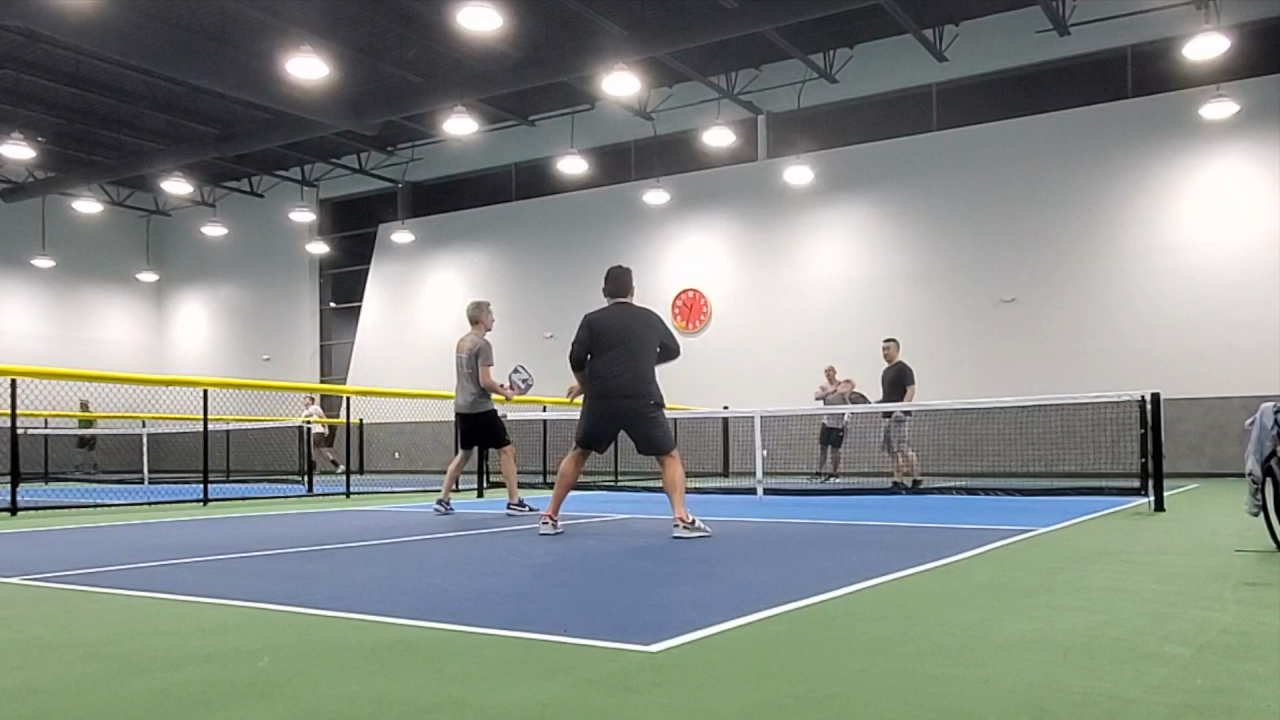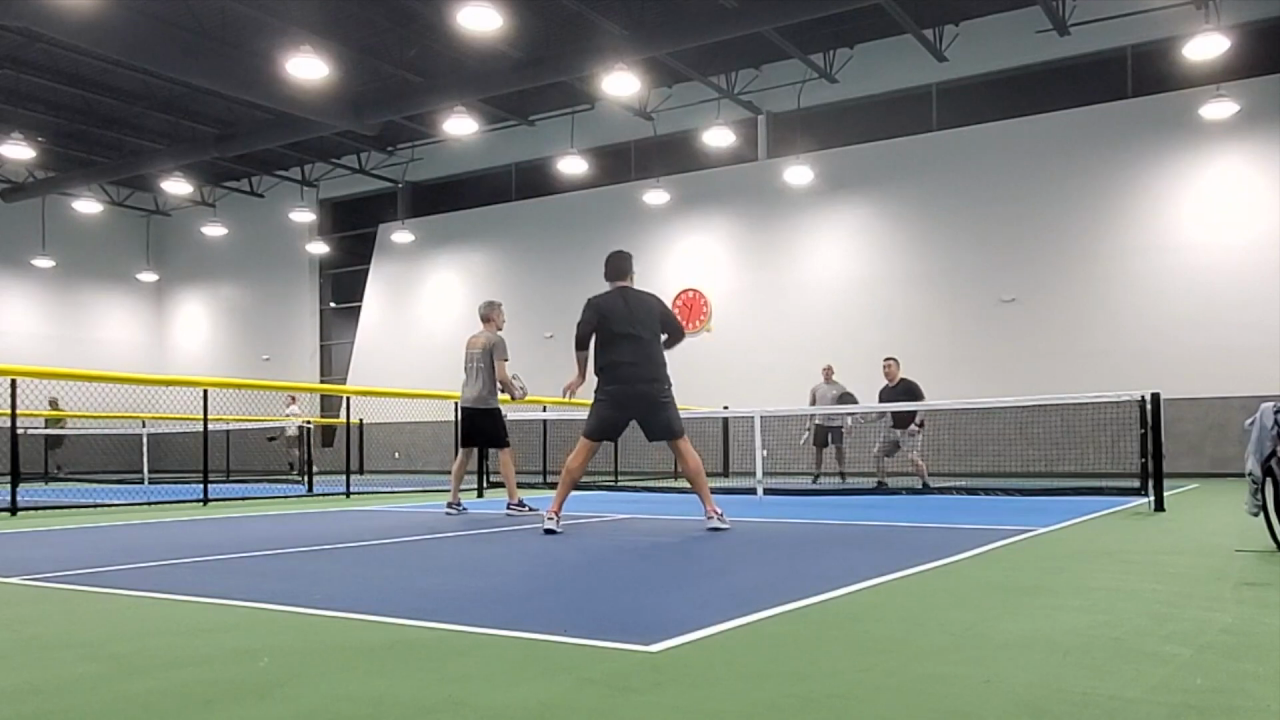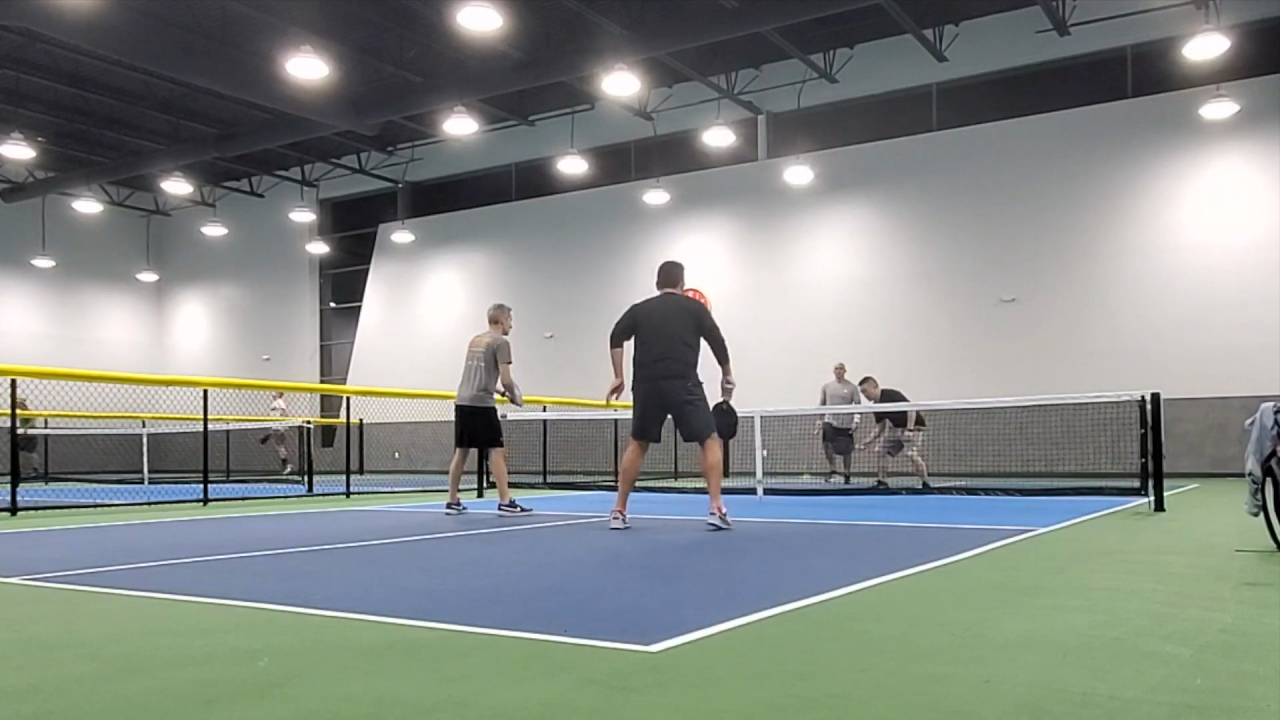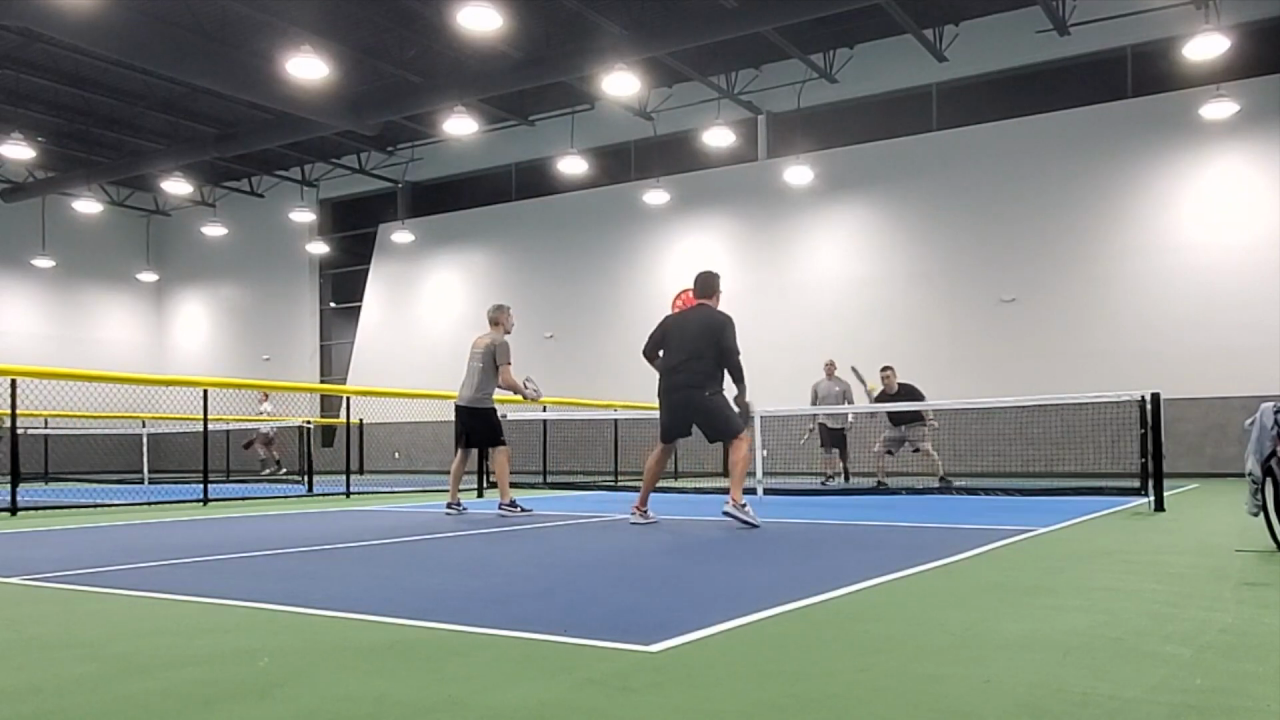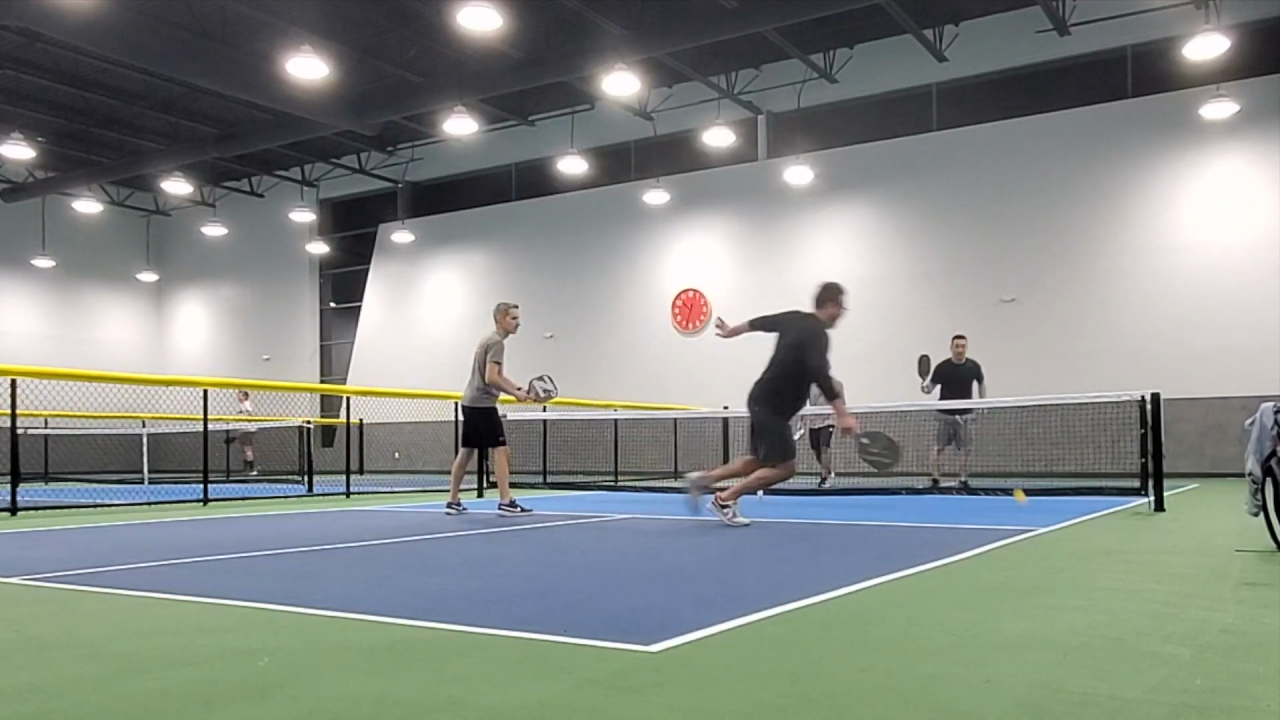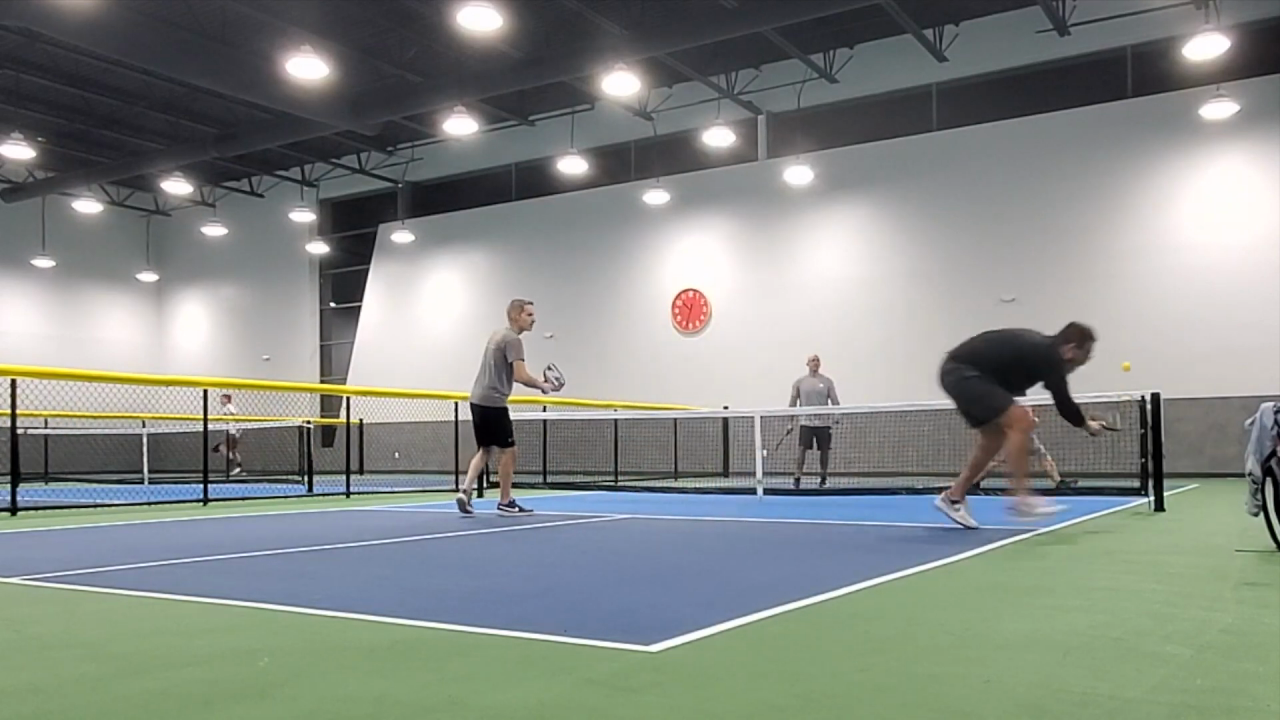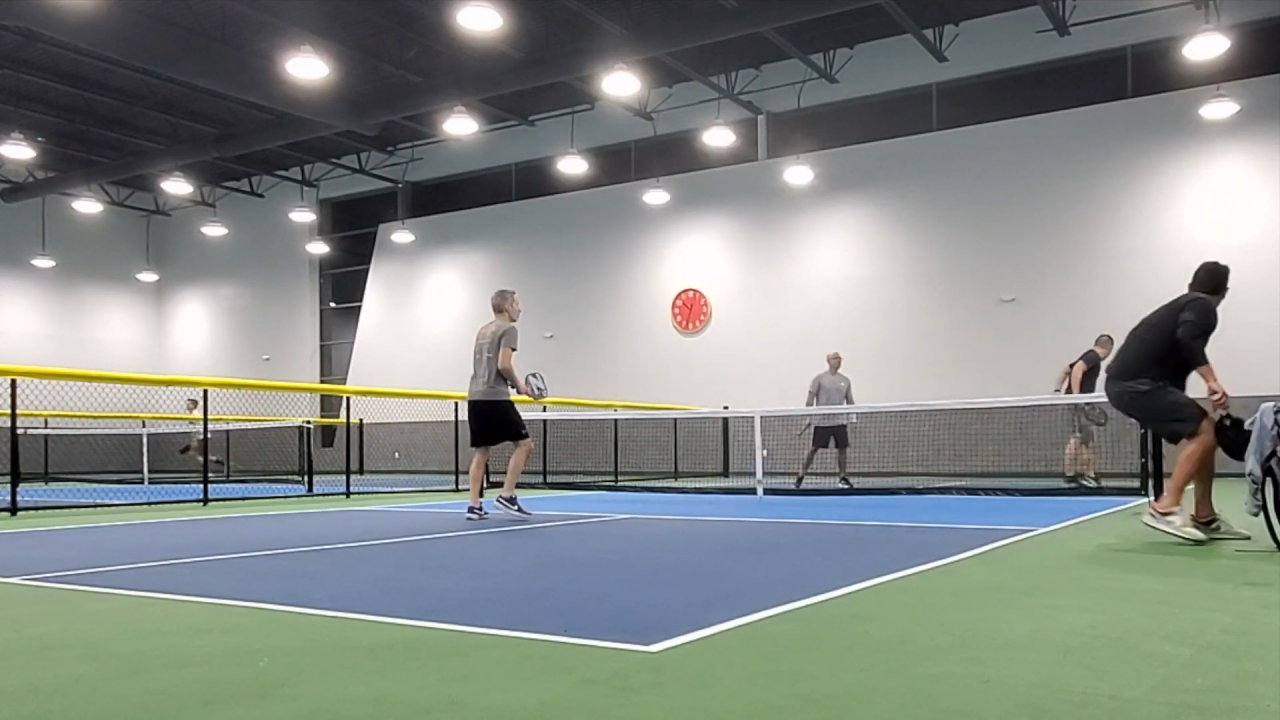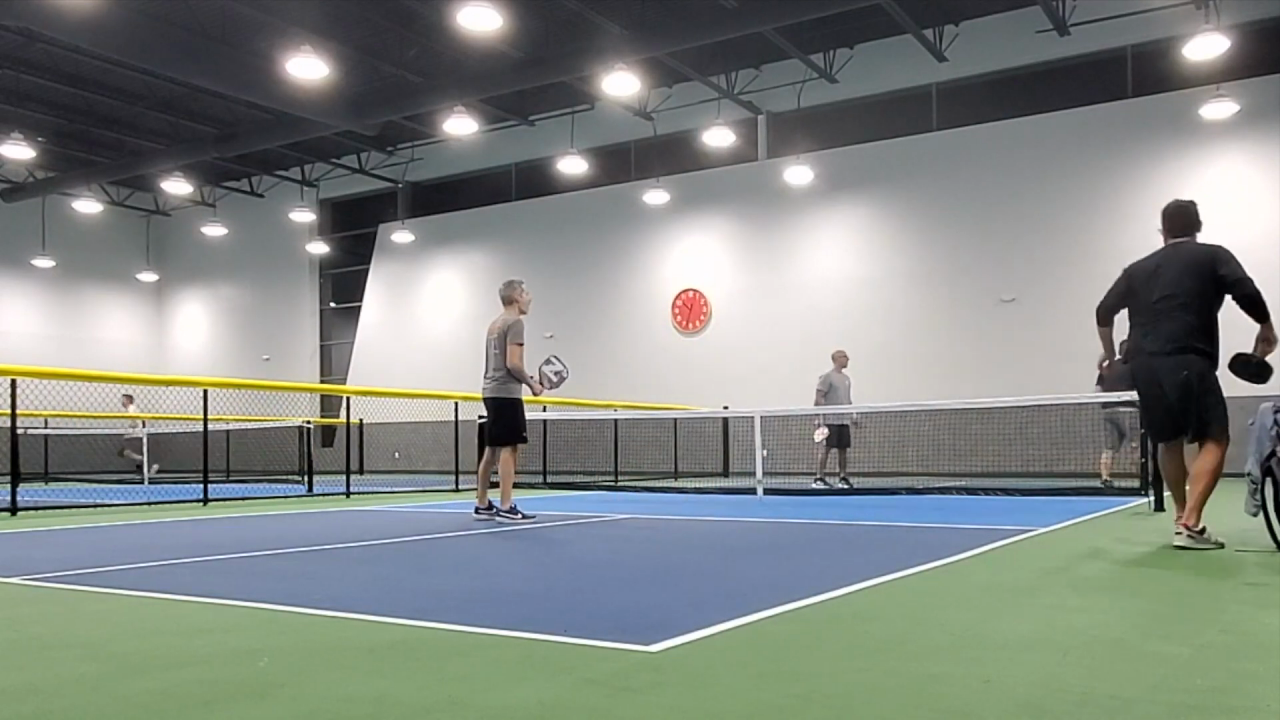
dt=0.5s
person 1, frame 1
left shoulder: (593, 320)
right shoulder: (650, 319)
left elbow: (577, 356)
right elbow: (672, 350)
left wrist: (581, 384)
left hip: (601, 401)
right hip: (643, 401)
left knee: (578, 454)
right knee: (670, 458)
left ankle: (550, 517)
right ankle: (681, 518)
person 1, frame 2
left shoulder: (597, 304)
right shoulder: (651, 302)
left elbow: (582, 336)
right elbow: (678, 333)
left wrist: (580, 375)
left hip: (613, 389)
right hip: (654, 386)
left knee: (585, 448)
right knee: (681, 445)
left ankle: (554, 513)
right ankle: (712, 511)
person 1, frame 3
left shoulder: (640, 309)
right shoulder: (694, 307)
left elbow: (617, 337)
right elbow: (716, 339)
left wrist: (618, 378)
right wrist: (727, 374)
left hip: (646, 385)
right hip: (682, 383)
left knee: (637, 445)
right knee: (710, 442)
left ankle: (619, 513)
right ankle: (715, 508)
person 1, frame 4
left shoulder: (673, 320)
right shoulder: (721, 320)
left elbow: (649, 351)
right elbow: (731, 358)
right wrist: (742, 392)
left hip: (671, 393)
right hip: (704, 391)
left knee: (665, 446)
right knee: (740, 439)
left ankle: (640, 508)
right ankle: (736, 500)
person 1, frame 5
left shoulder: (796, 319)
right shoulder: (816, 333)
left elbow: (758, 323)
right elbow: (821, 375)
left wrist: (731, 330)
right wrist: (842, 414)
left hip: (770, 402)
right hip: (769, 405)
left knee: (757, 463)
right knee: (784, 468)
left ankle: (702, 479)
right ankle: (724, 500)
person 1, frame 6
left shoulder: (1037, 346)
right shoulder: (1049, 357)
right elbow: (1065, 406)
right wrist: (1088, 425)
left hip: (960, 370)
right hip: (960, 372)
left knee: (994, 437)
right knee: (1022, 422)
left ankle: (954, 498)
right ankle: (1022, 496)
person 1, frame 7
left shoulder: (1175, 308)
right shoulder: (1201, 306)
right elbow: (1188, 337)
right wrist: (1212, 380)
left hip: (1126, 382)
right hip: (1137, 385)
left knee: (1200, 433)
right knee: (1205, 433)
left ankle: (1205, 519)
right ankle: (1164, 509)
person 1, frame 8
left shoulder: (1138, 268)
right shoulder: (1213, 256)
left elbow: (1105, 312)
right elbow: (1245, 291)
left wrist: (1110, 354)
right wrist: (1266, 329)
left hip: (1143, 364)
right hip: (1188, 361)
left knee: (1169, 441)
right knee: (1213, 440)
left ankle: (1184, 518)
right ankle: (1189, 525)
person 2, frame 1
left shoulder: (461, 342)
right shoulder: (482, 344)
right elbow: (485, 381)
left wrist: (497, 388)
right wrist: (504, 391)
left hip: (462, 407)
right hip: (481, 409)
left knee: (464, 454)
right knee: (507, 450)
left ankle: (443, 499)
right ankle: (514, 502)
person 2, frame 2
left shoulder: (471, 341)
right shoulder: (496, 341)
right elbow: (501, 376)
left wrist: (501, 388)
right wrist: (513, 391)
left hip: (467, 403)
right hip: (486, 405)
left knee: (465, 451)
right knee: (504, 451)
left ankle: (453, 501)
right ankle: (514, 502)
person 2, frame 3
left shoulder: (475, 340)
right shoulder: (501, 342)
right elbow: (506, 380)
left wrist: (503, 392)
right wrist: (515, 396)
left hip: (463, 402)
right hip: (481, 404)
left knee: (461, 451)
right knee: (496, 451)
left ankle: (452, 501)
right ankle: (506, 503)
person 2, frame 4
left shoulder: (478, 341)
right shoulder: (500, 343)
right elbow: (507, 379)
left wrist: (517, 389)
right wrist: (526, 393)
left hip: (463, 403)
right hip: (481, 404)
left knee: (463, 452)
right knee: (500, 450)
left ankle: (453, 501)
right ankle: (506, 502)
person 2, frame 5
left shoulder: (490, 340)
right shoulder: (496, 343)
left elbow: (499, 376)
right elbow: (491, 379)
left wrist: (520, 389)
right wrist: (515, 393)
left hip: (471, 403)
right hip: (482, 404)
left knee: (466, 451)
right knee: (501, 450)
left ankle: (453, 501)
right ankle: (506, 502)
person 2, frame 6
left shoulder: (497, 335)
right shoulder: (512, 340)
right elbow: (521, 376)
left wrist: (537, 382)
right wrist: (542, 385)
left hip: (478, 400)
right hip: (493, 402)
left knee: (486, 451)
right knee: (508, 451)
left ankle: (465, 490)
right ankle: (505, 502)
person 2, frame 7
left shoulder: (483, 331)
right shoulder: (508, 329)
right elbow: (504, 364)
left wrist: (511, 383)
right wrist: (518, 384)
left hip: (476, 396)
right hip: (496, 398)
left knee: (481, 451)
right knee: (523, 444)
left ankle: (474, 505)
right ankle: (507, 496)
person 2, frame 8
left shoulder: (495, 325)
right shoulder: (515, 322)
right elbow: (513, 363)
left wrist: (527, 379)
right wrist: (532, 384)
left hip: (492, 392)
right hip: (506, 394)
left knee: (491, 451)
right knee: (509, 450)
left ankle: (482, 505)
right ankle: (506, 508)
